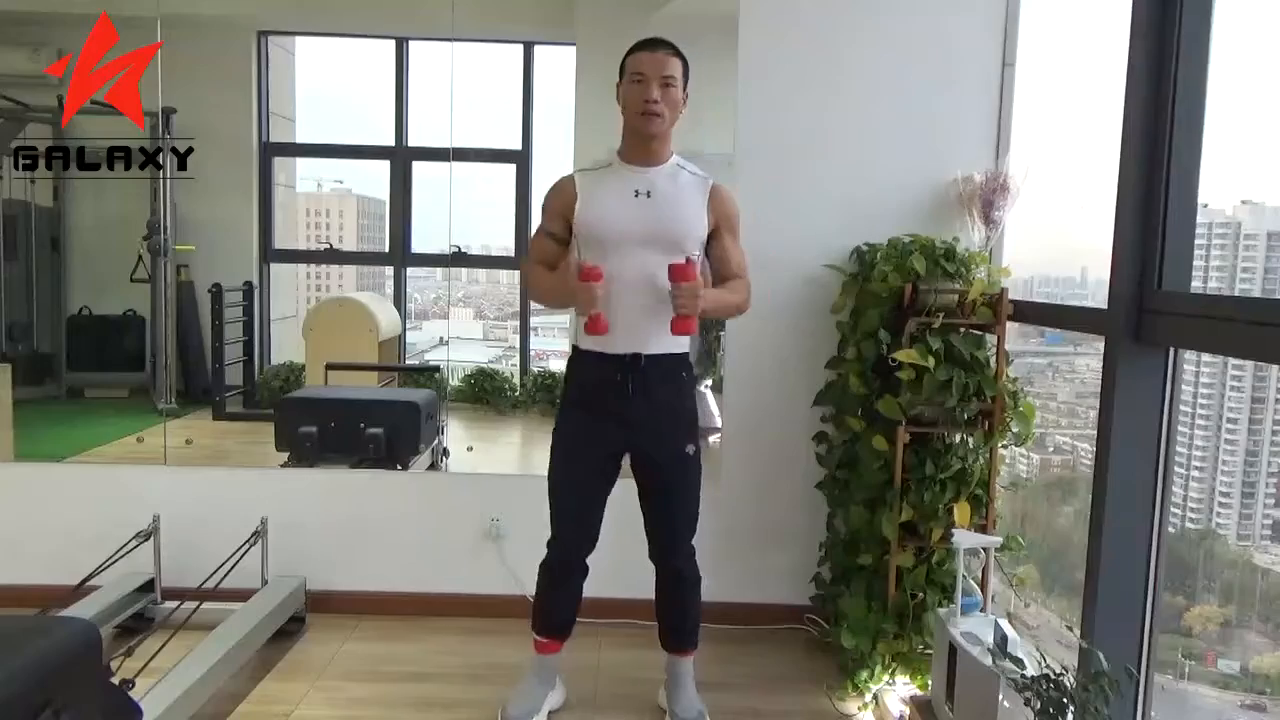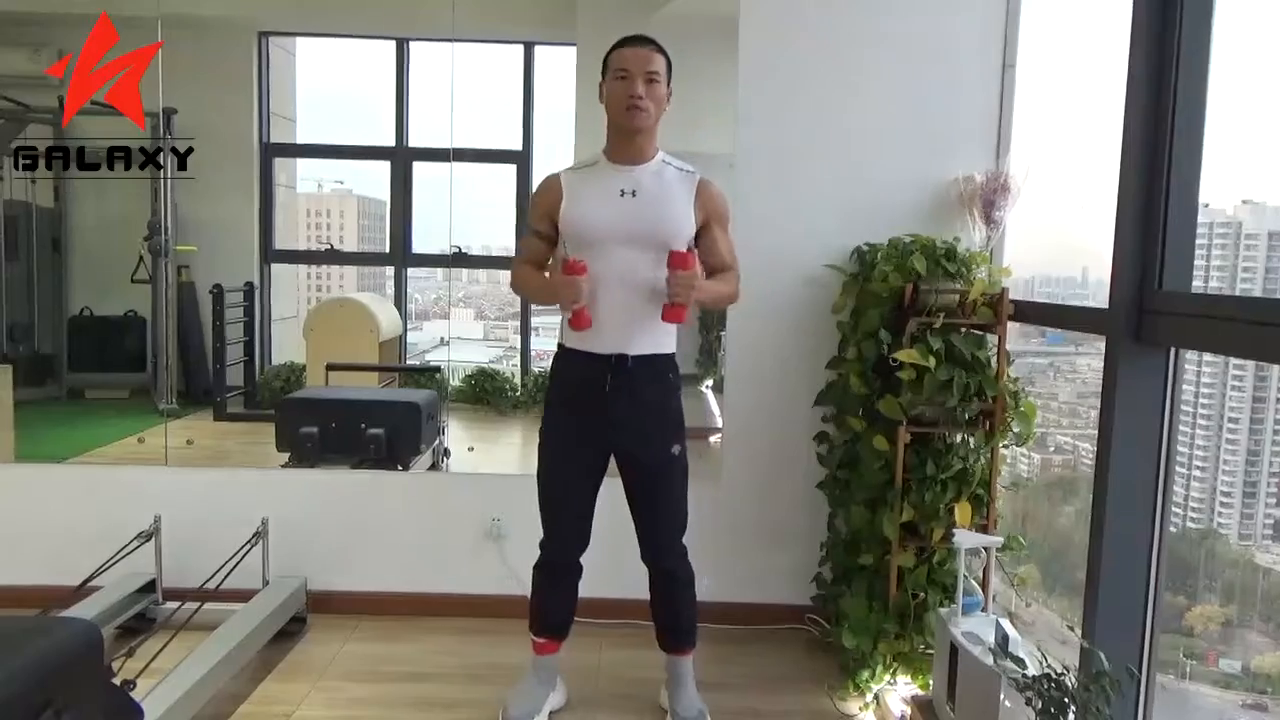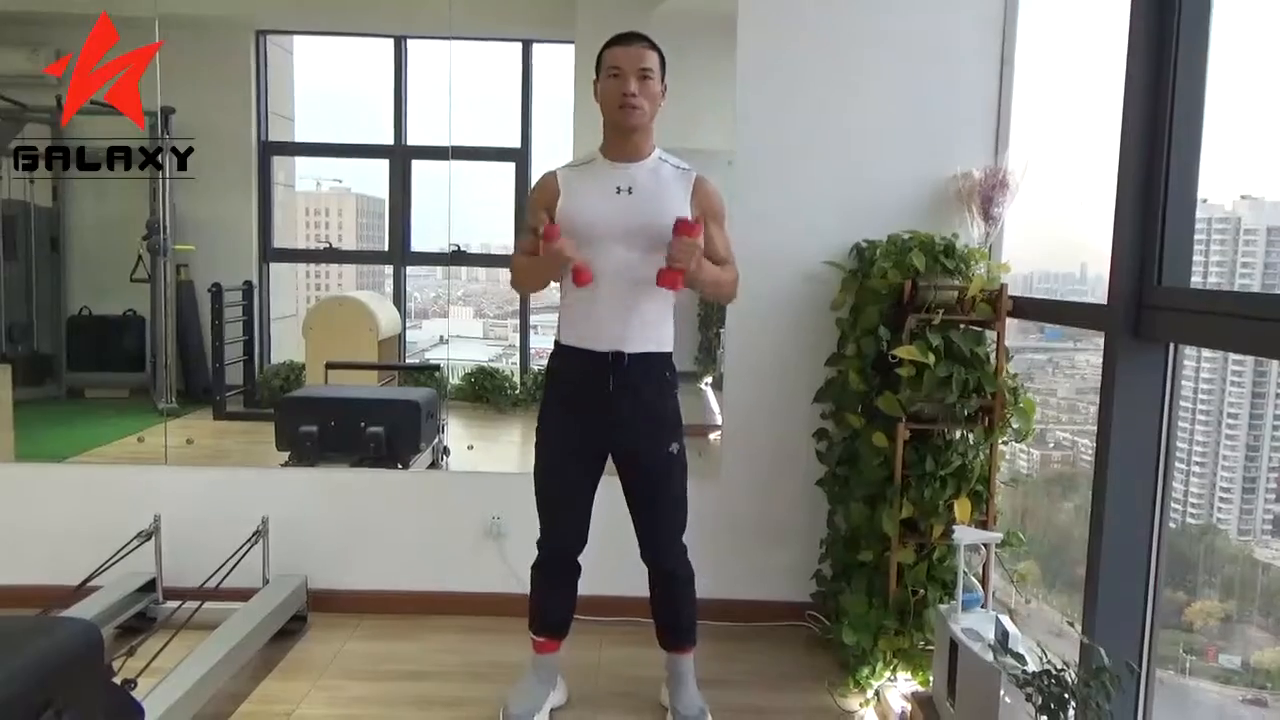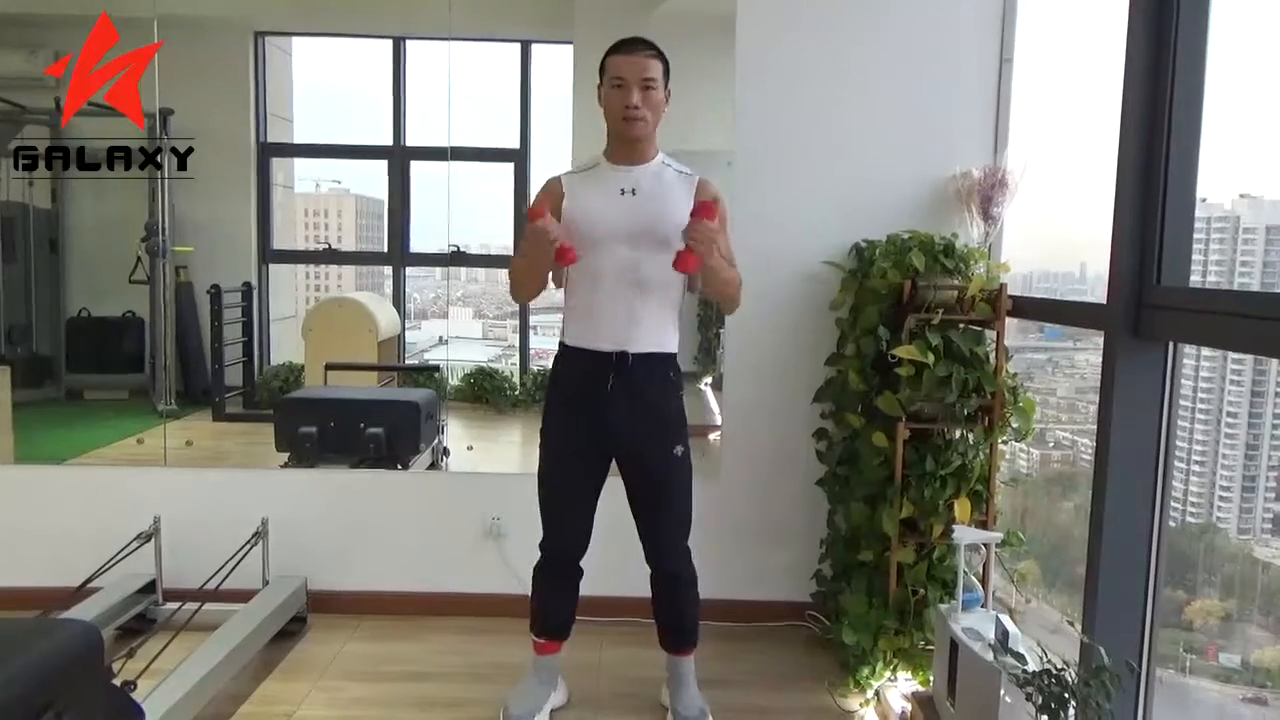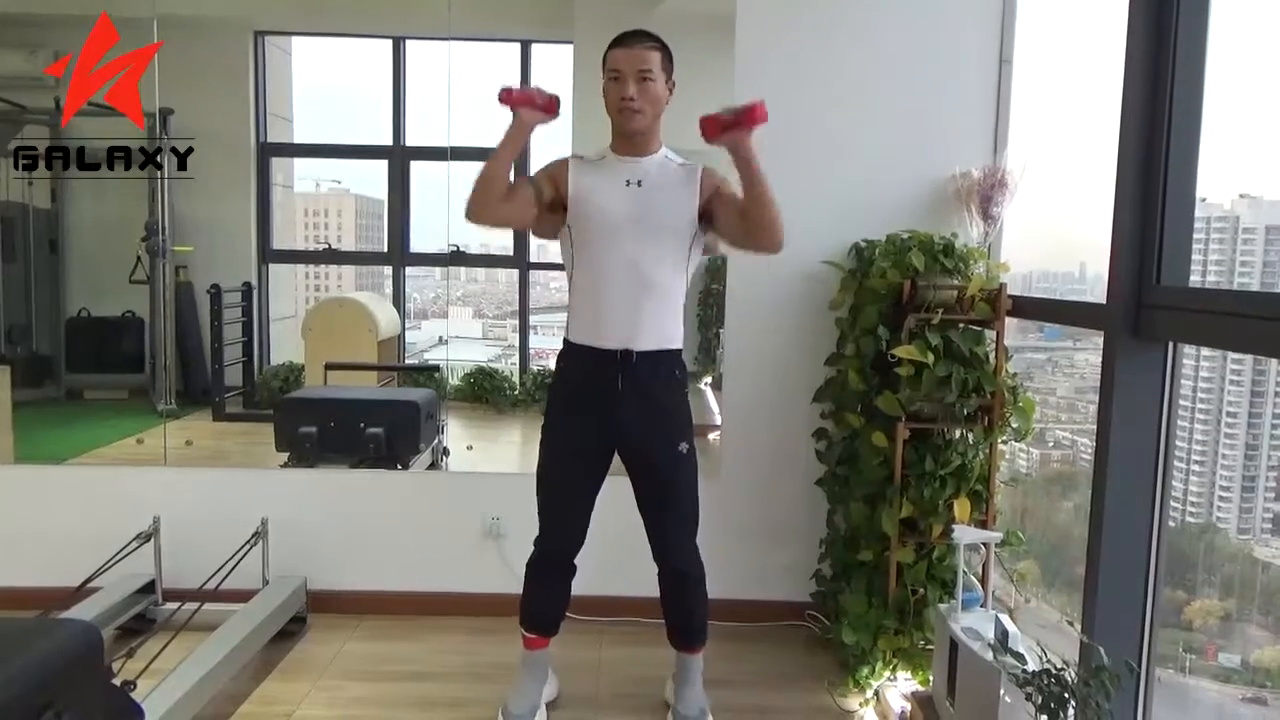
dt=0.2s
person 1, frame 1
left shoulder: (710, 196)
right shoulder: (573, 191)
left elbow: (740, 291)
right elbow: (534, 273)
left wrist: (705, 298)
right wrist: (569, 289)
left hip: (668, 384)
right hip: (591, 381)
left knee: (674, 547)
right knee: (569, 540)
person 1, frame 2
left shoulder: (698, 193)
right shoulder: (561, 189)
left elbow: (730, 279)
right elbow: (522, 274)
left wrist: (698, 289)
right wrist: (554, 287)
left hip: (652, 382)
right hip: (576, 379)
left knee: (666, 545)
right knee: (561, 541)
person 1, frame 3
left shoulder: (694, 190)
right shoulder: (557, 186)
left elbow: (729, 284)
right elbow: (519, 274)
left wrist: (697, 266)
right wrist: (545, 265)
left hip: (650, 381)
right hip: (573, 378)
left knee: (665, 545)
right knee: (559, 541)
person 1, frame 4
left shoulder: (696, 193)
right shoulder: (562, 192)
left elbow: (730, 299)
right elbow: (521, 291)
left wrist: (709, 257)
right wrist: (538, 251)
left hip: (653, 383)
right hip: (577, 379)
left knee: (669, 548)
right knee: (561, 543)
person 1, frame 5
left shoulder: (700, 182)
right shoulder: (568, 176)
left elbow: (770, 241)
right elbow: (482, 211)
left wrist: (744, 154)
right wrist: (517, 133)
left hip: (659, 379)
right hip: (582, 375)
left knee: (677, 544)
right knee: (557, 537)
